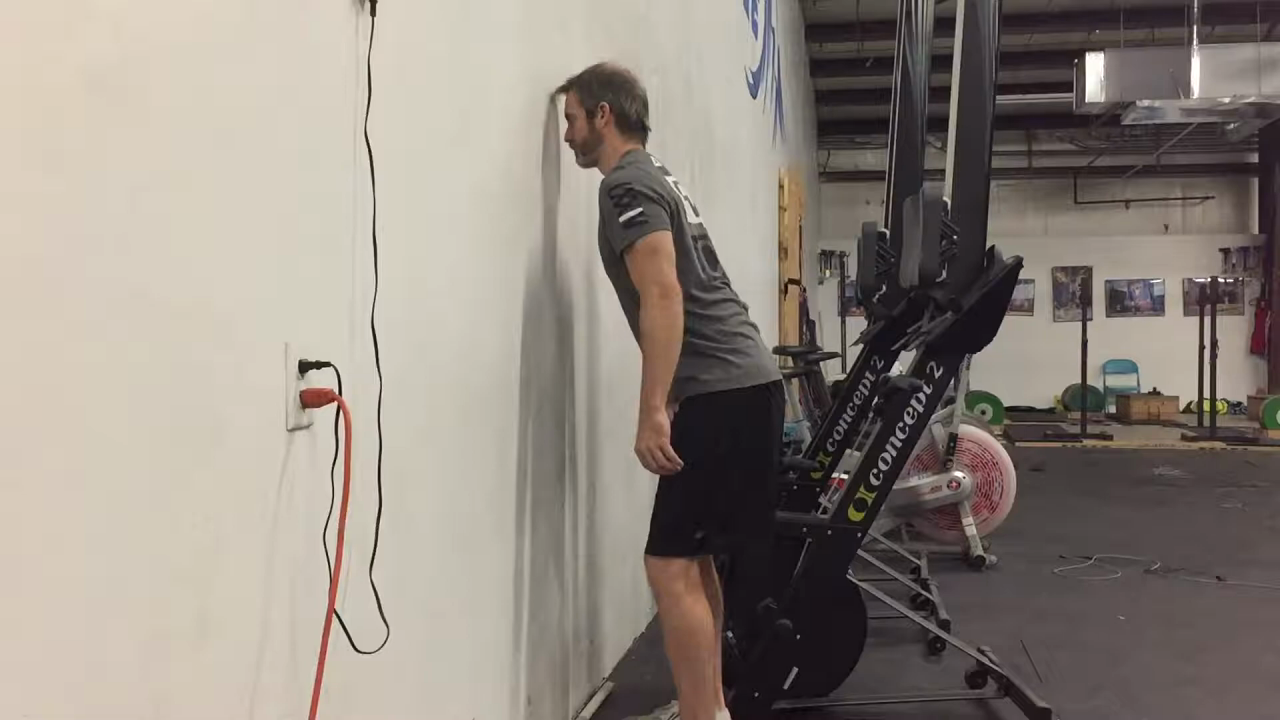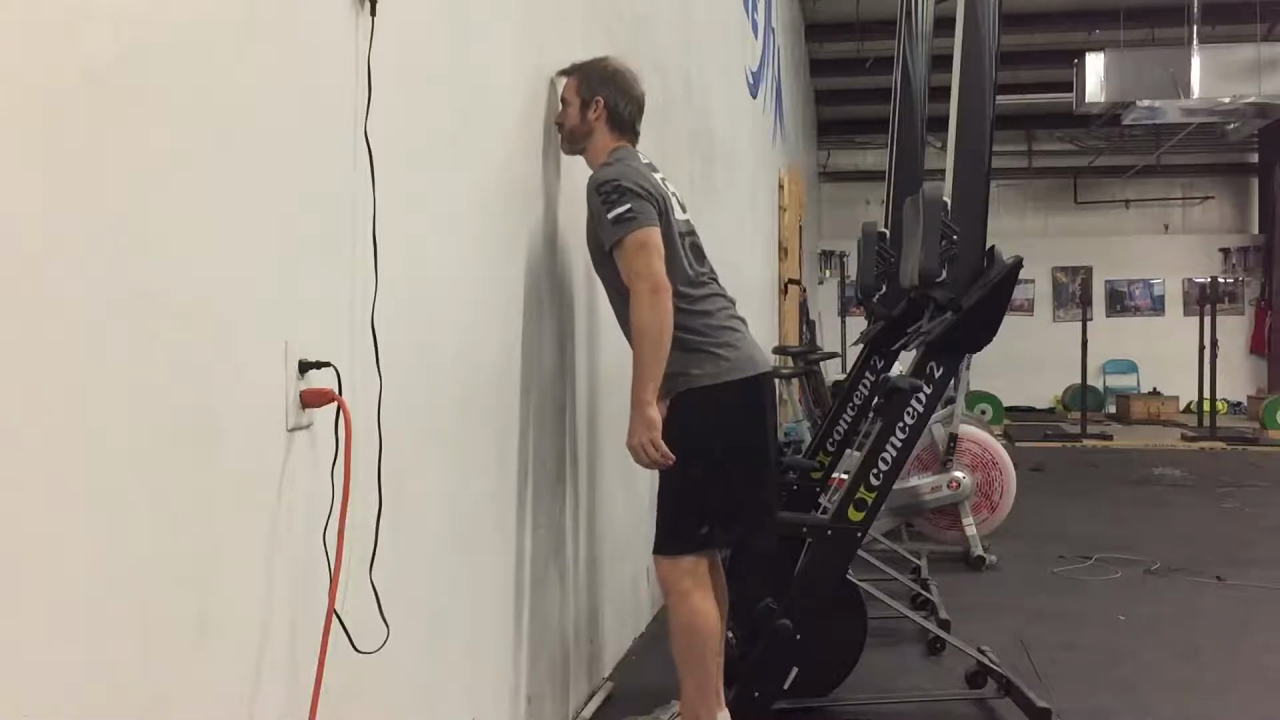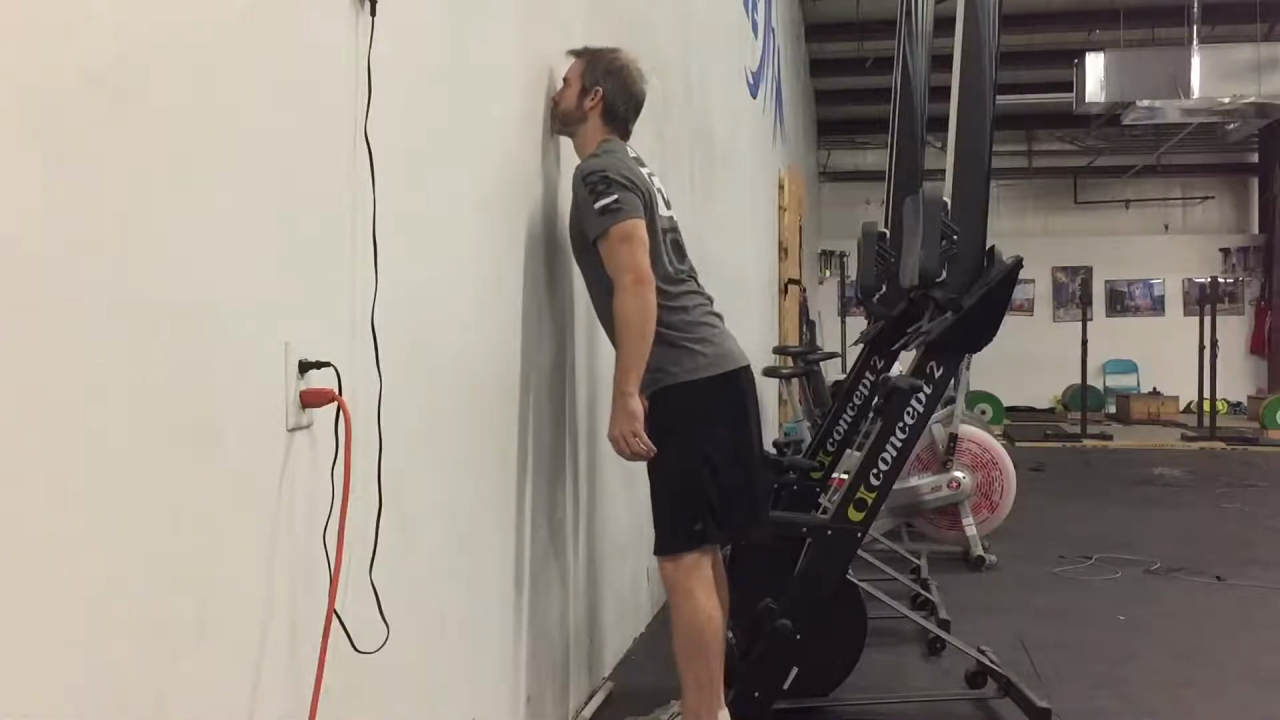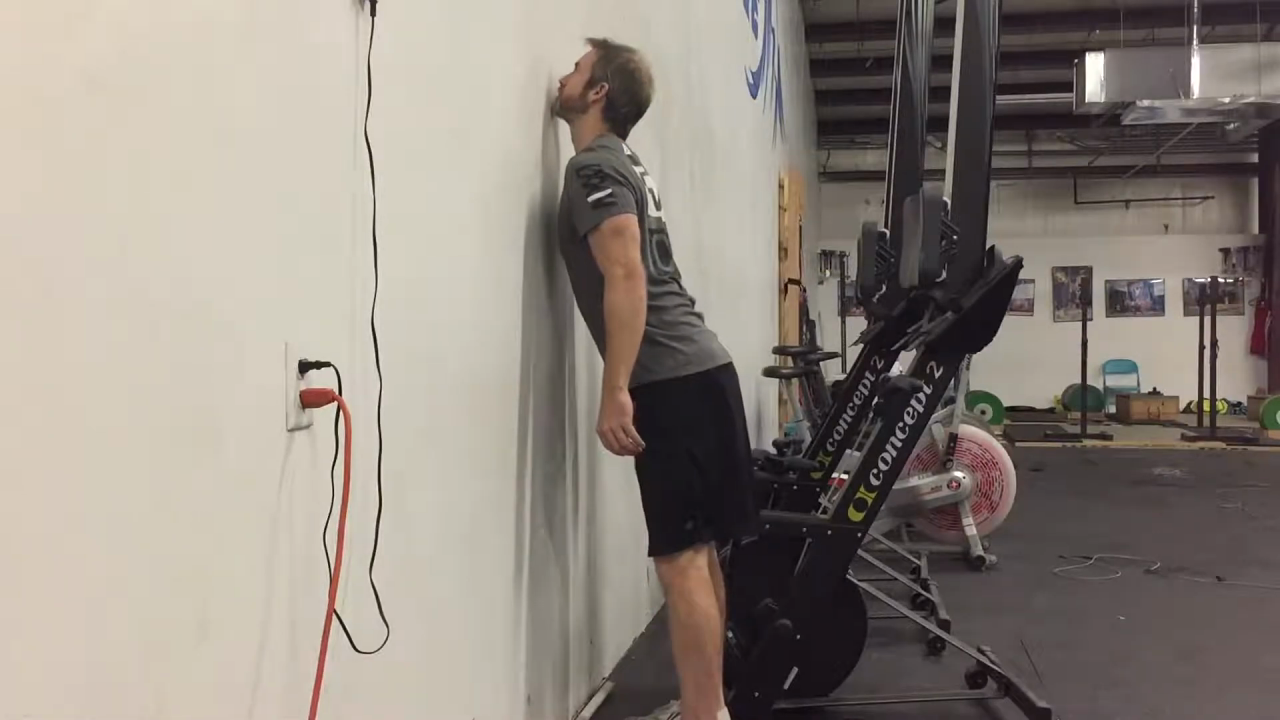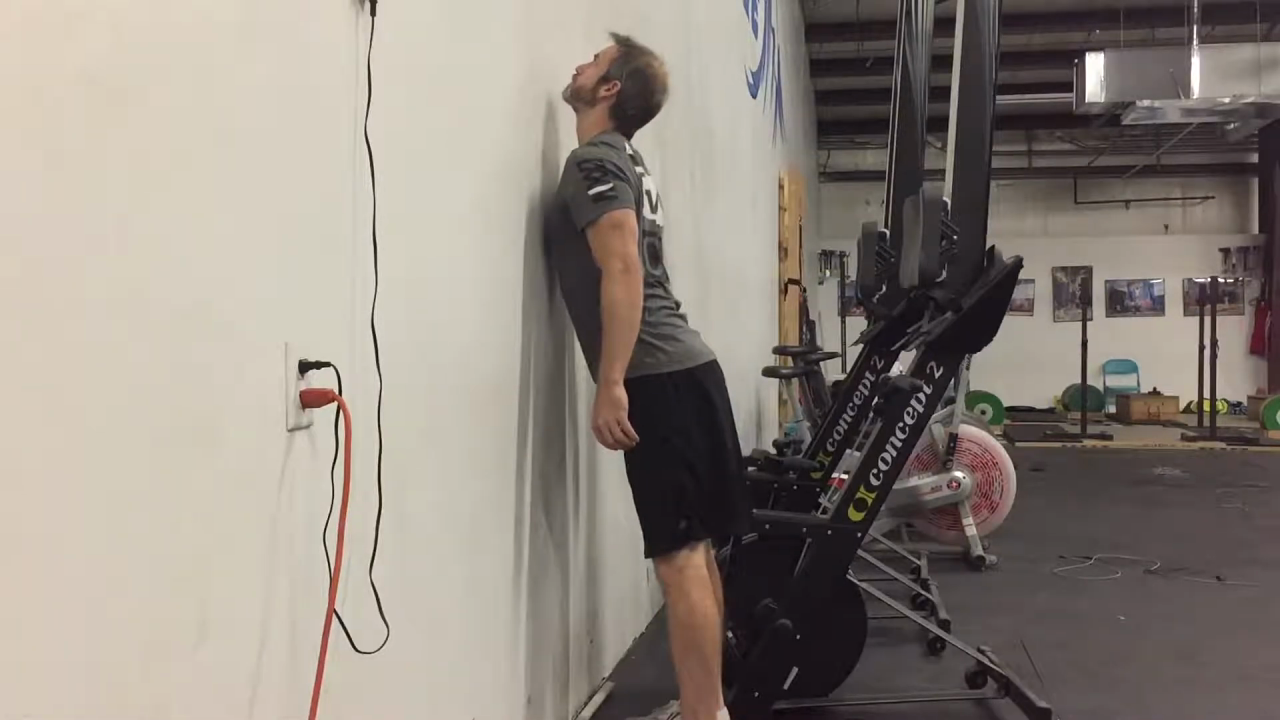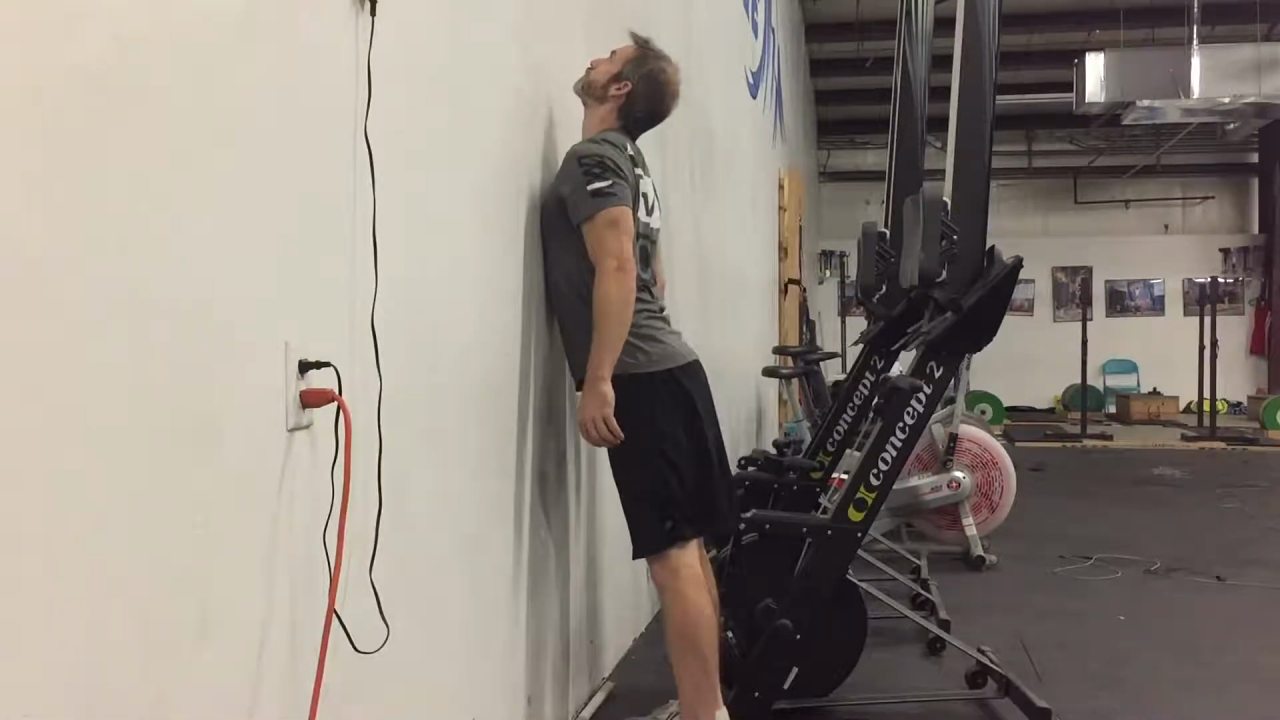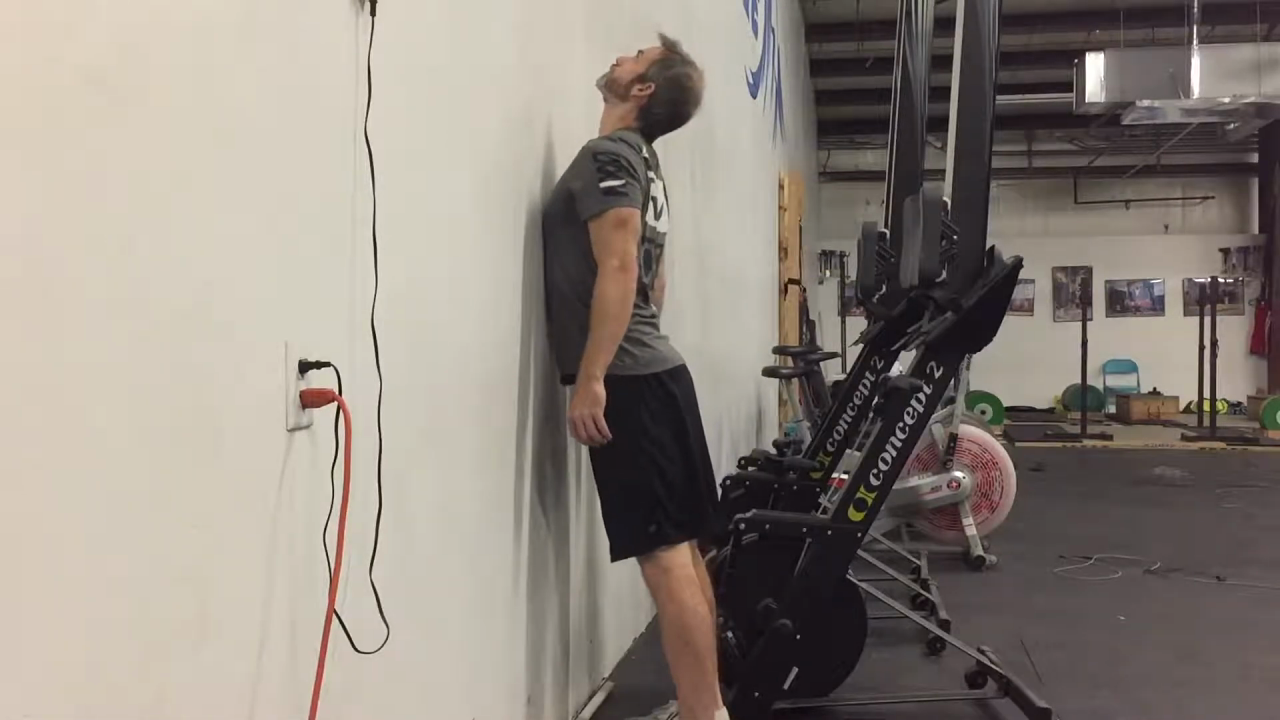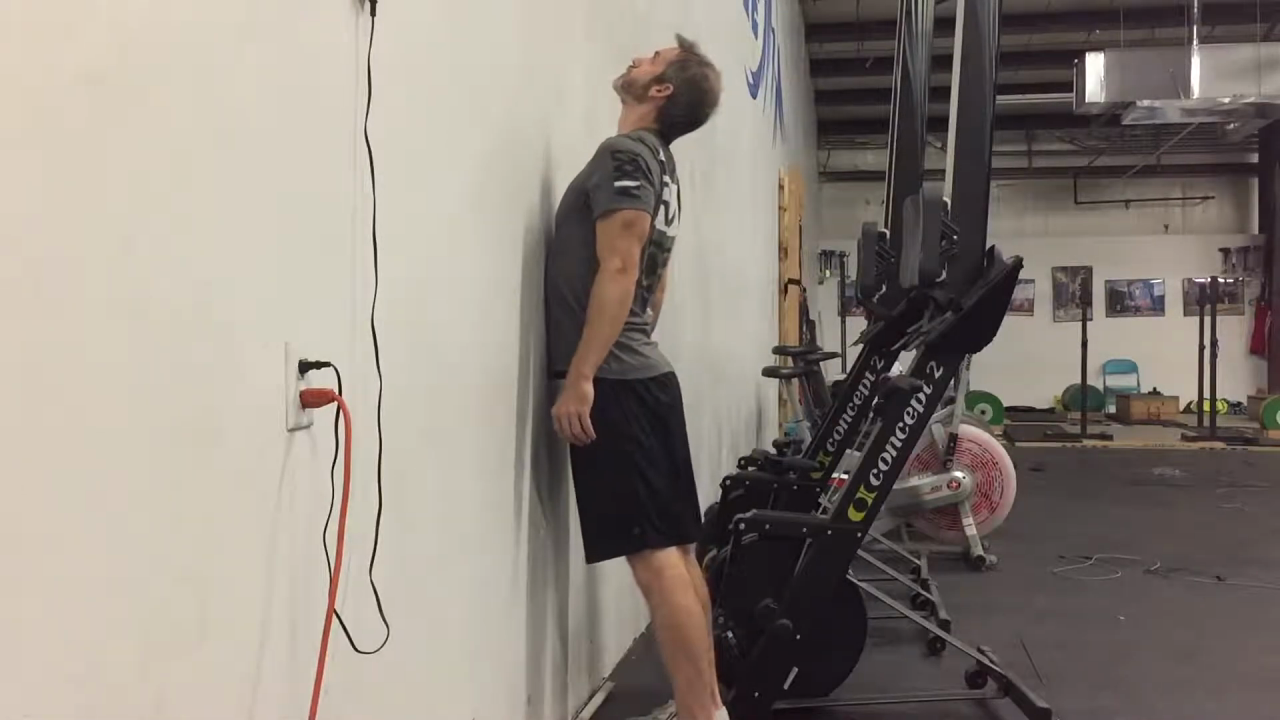
dt=0.5s
person 1, frame 1
left shoulder: (627, 186)
right shoulder: (653, 178)
left elbow: (664, 296)
left wrist: (652, 412)
right wrist: (670, 403)
left hip: (723, 393)
right hip: (742, 382)
left knee: (671, 565)
right knee: (692, 557)
person 1, frame 2
left shoulder: (614, 182)
right shoulder: (640, 174)
left elbow: (653, 291)
left wrist: (643, 407)
right wrist: (661, 397)
left hip: (712, 387)
right hip: (732, 376)
left knee: (681, 564)
right knee: (699, 556)
person 1, frame 3
left shoulder: (601, 173)
right shoulder: (627, 168)
left elbow: (637, 283)
left wrist: (625, 398)
right wrist: (643, 390)
left hip: (691, 383)
right hip: (713, 370)
left knee: (684, 560)
right knee: (701, 552)
person 1, frame 4
left shoulder: (593, 167)
right shoulder: (622, 164)
left elbow: (626, 279)
left wrist: (614, 392)
right wrist: (628, 385)
left hip: (673, 381)
right hip: (698, 369)
left knee: (680, 557)
right knee: (698, 550)
person 1, frame 5
left shoulder: (594, 162)
right shoulder: (624, 162)
left elbow: (623, 272)
left wrist: (611, 387)
left hip: (658, 379)
right hip: (684, 367)
left knee: (678, 555)
right knee: (694, 548)
person 1, frame 6
left shoulder: (594, 158)
right shoulder: (627, 161)
left elbow: (616, 270)
left wrist: (598, 381)
left hip: (641, 379)
right hip: (667, 368)
left knee: (671, 553)
right knee: (687, 546)
person 1, frame 7
left shoulder: (607, 155)
right shoulder: (640, 162)
left elbow: (616, 269)
left wrist: (590, 378)
left hip: (627, 380)
right hip: (656, 371)
left knee: (663, 552)
right knee: (680, 547)
person 1, frame 8
left shoulder: (625, 154)
right shoulder: (656, 163)
left elbow: (617, 271)
left wrist: (579, 378)
left hip: (613, 385)
right hip: (643, 376)
left knee: (653, 554)
right knee: (672, 548)
